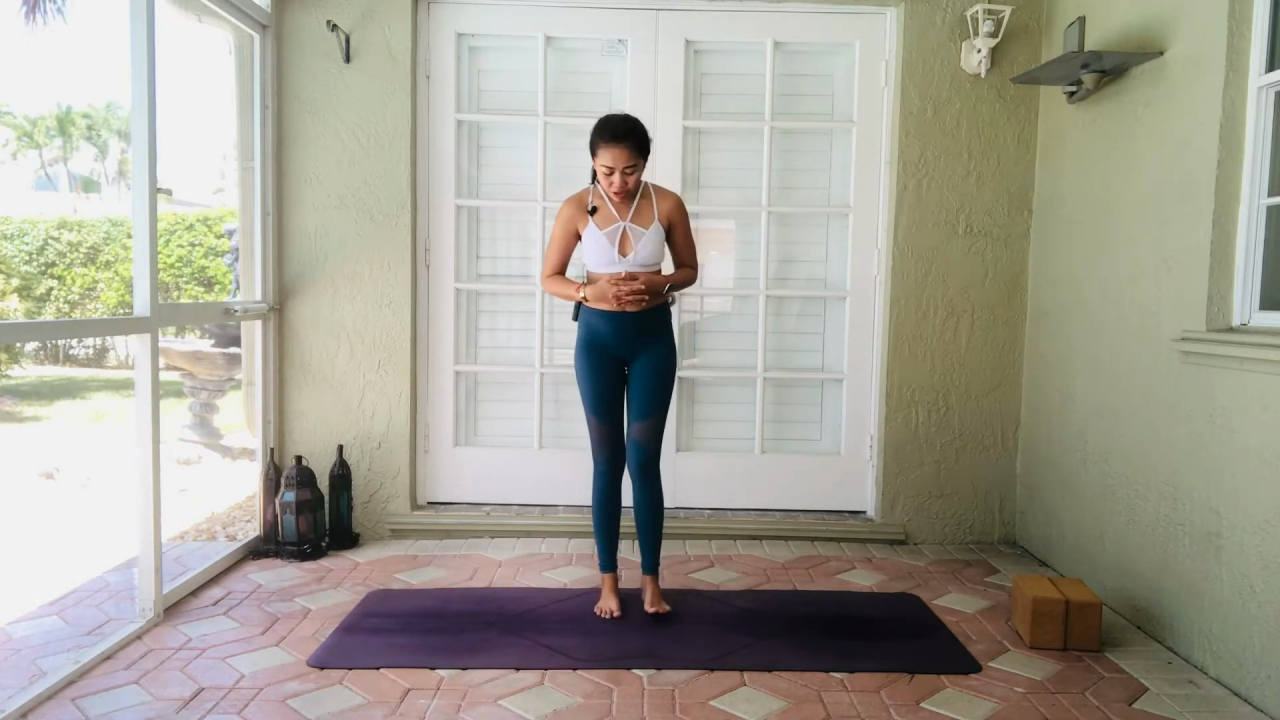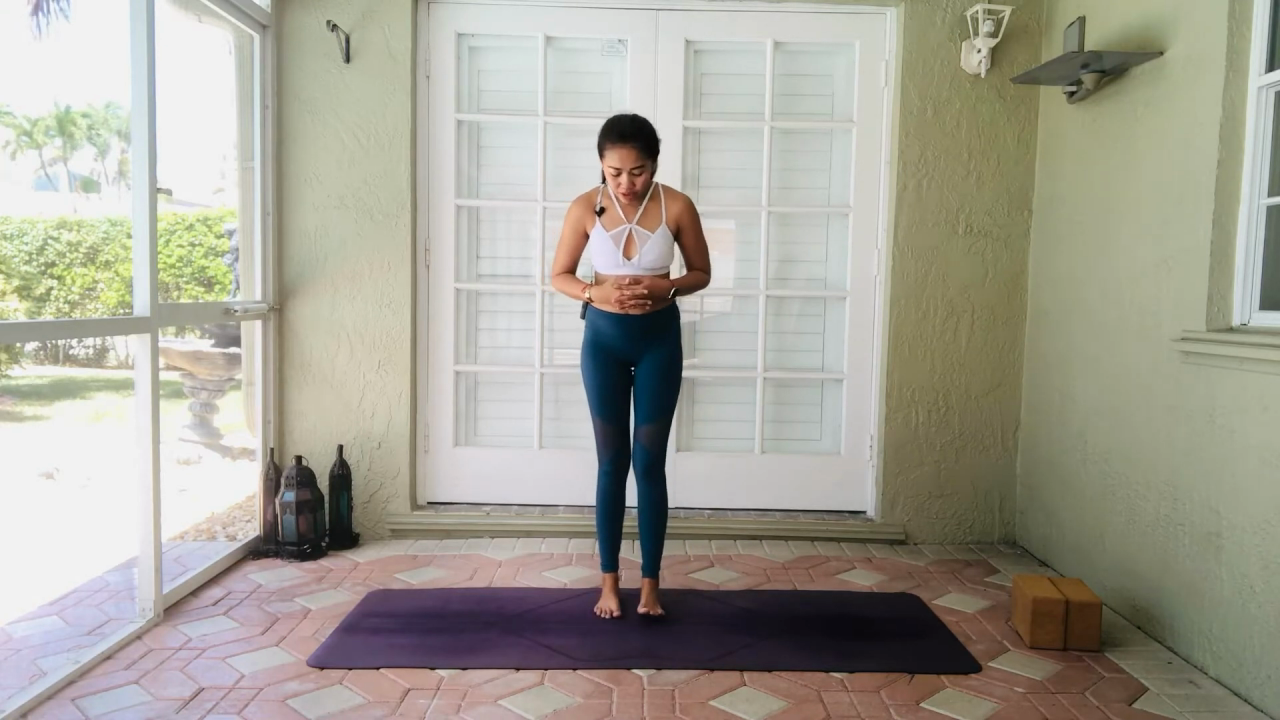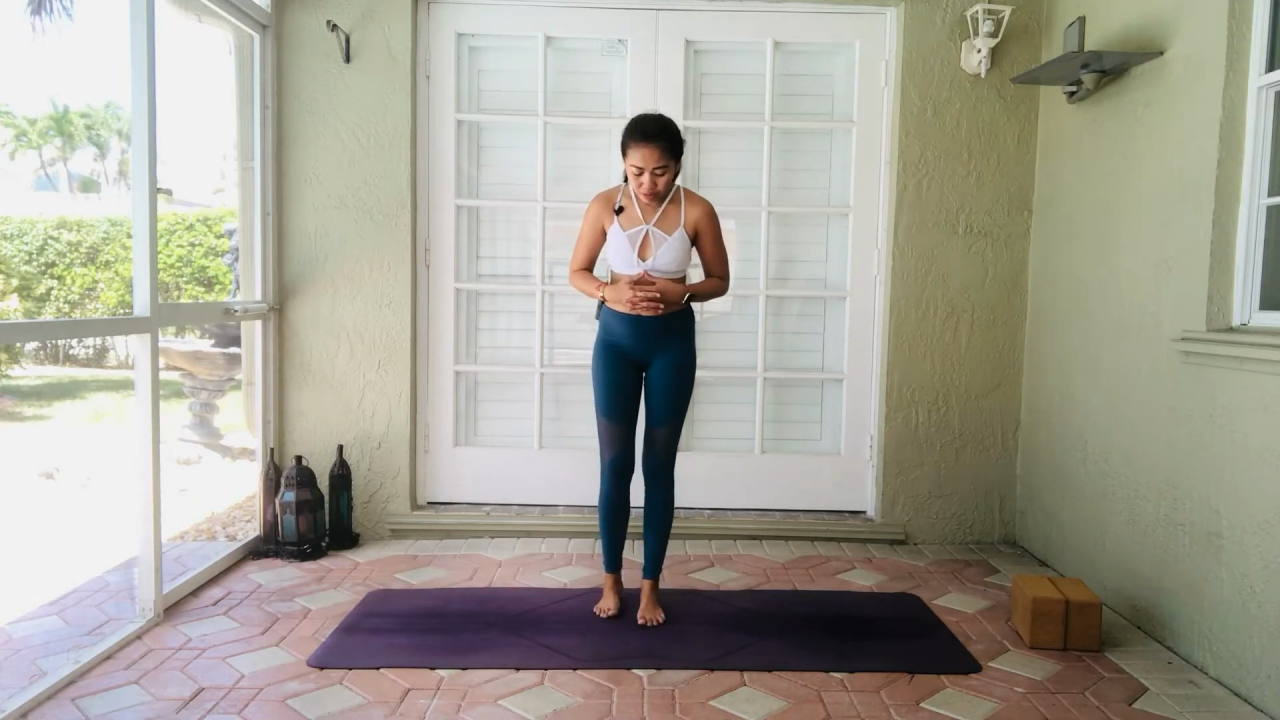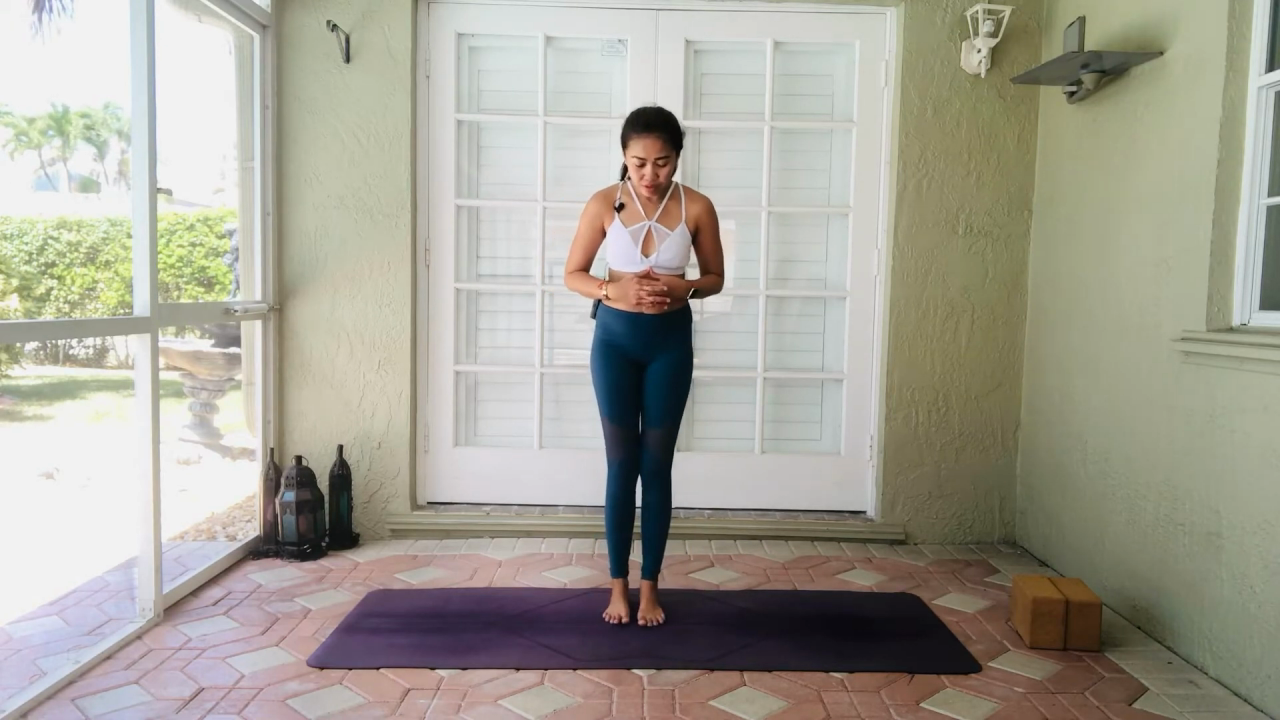
dt=0.5s
person 1, frame 1
left shoulder: (667, 204)
right shoulder: (577, 208)
left elbow: (690, 269)
right elbow: (550, 278)
left wrist: (660, 284)
right wrist: (591, 291)
left hip: (652, 336)
right hip: (598, 337)
left knee: (644, 459)
right knee: (607, 460)
left ankle: (650, 579)
right ankle: (608, 581)
person 1, frame 2
left shoulder: (677, 207)
right shoulder: (585, 208)
left elbow: (702, 272)
right elbow: (559, 276)
left wrist: (667, 287)
right wrist: (596, 293)
left hip: (659, 339)
right hip: (604, 338)
left knee: (649, 462)
right knee: (612, 462)
left ankle: (650, 583)
right ankle: (609, 581)
person 1, frame 3
left shoulder: (697, 211)
right shoulder: (605, 205)
left elbow: (720, 280)
right elbow: (577, 271)
left wrist: (681, 292)
right wrist: (610, 291)
left hip: (671, 341)
right hip: (616, 338)
left knee: (658, 465)
right knee: (615, 463)
left ankle: (650, 586)
right ankle: (611, 579)
person 1, frame 4
left shoulder: (697, 207)
right shoulder: (603, 204)
left elbow: (716, 277)
right elbow: (572, 274)
left wrist: (683, 288)
right wrist: (613, 291)
left hip: (671, 340)
right hip: (616, 338)
left knee: (656, 466)
right knee: (621, 464)
left ankle: (650, 587)
right ankle: (618, 585)
